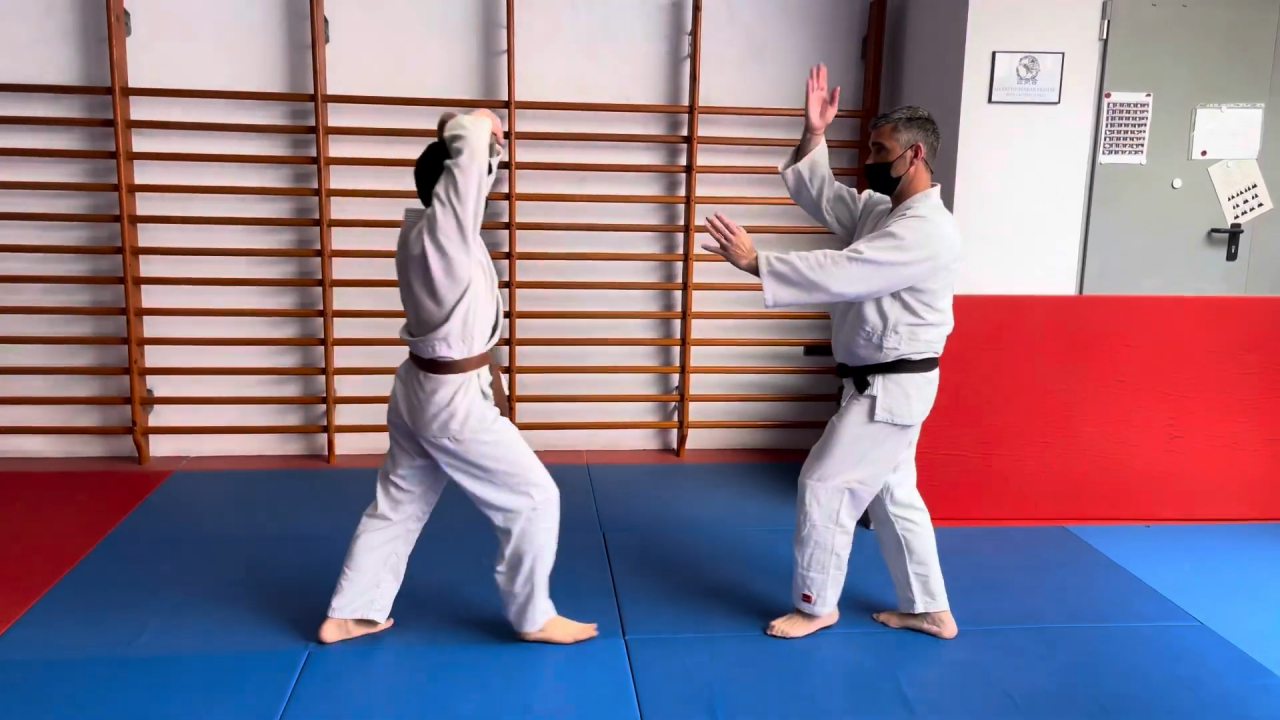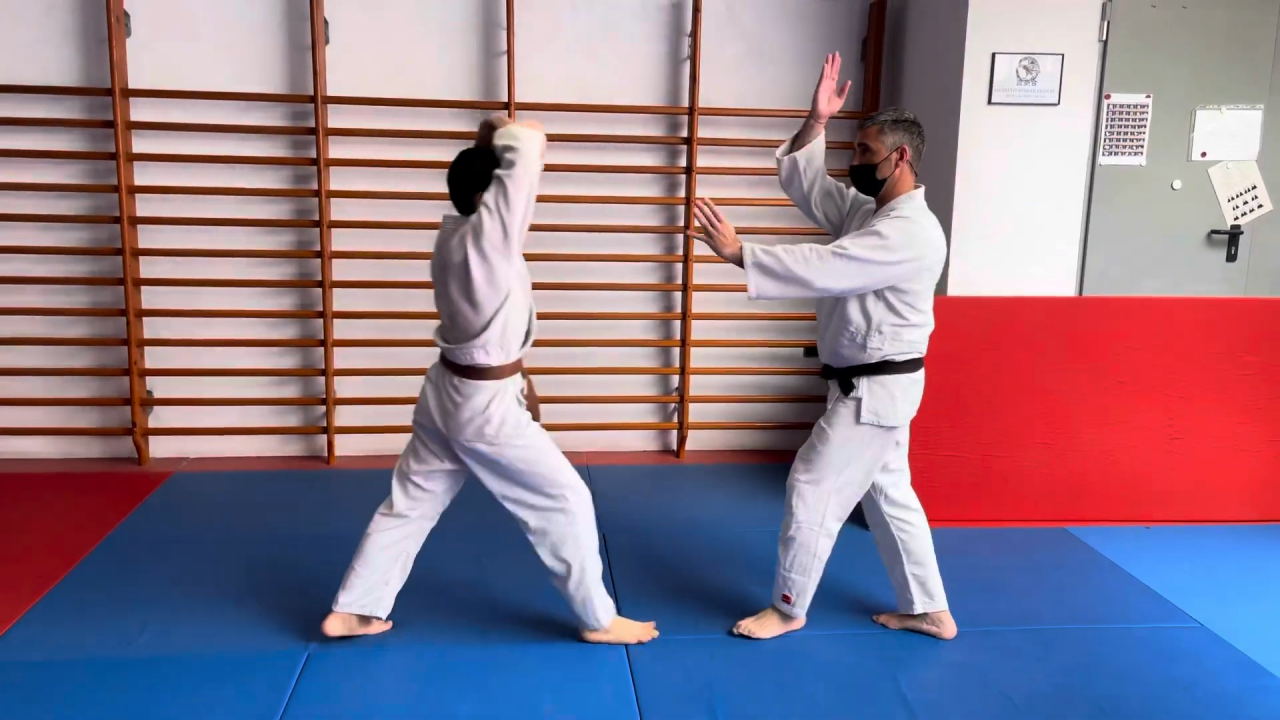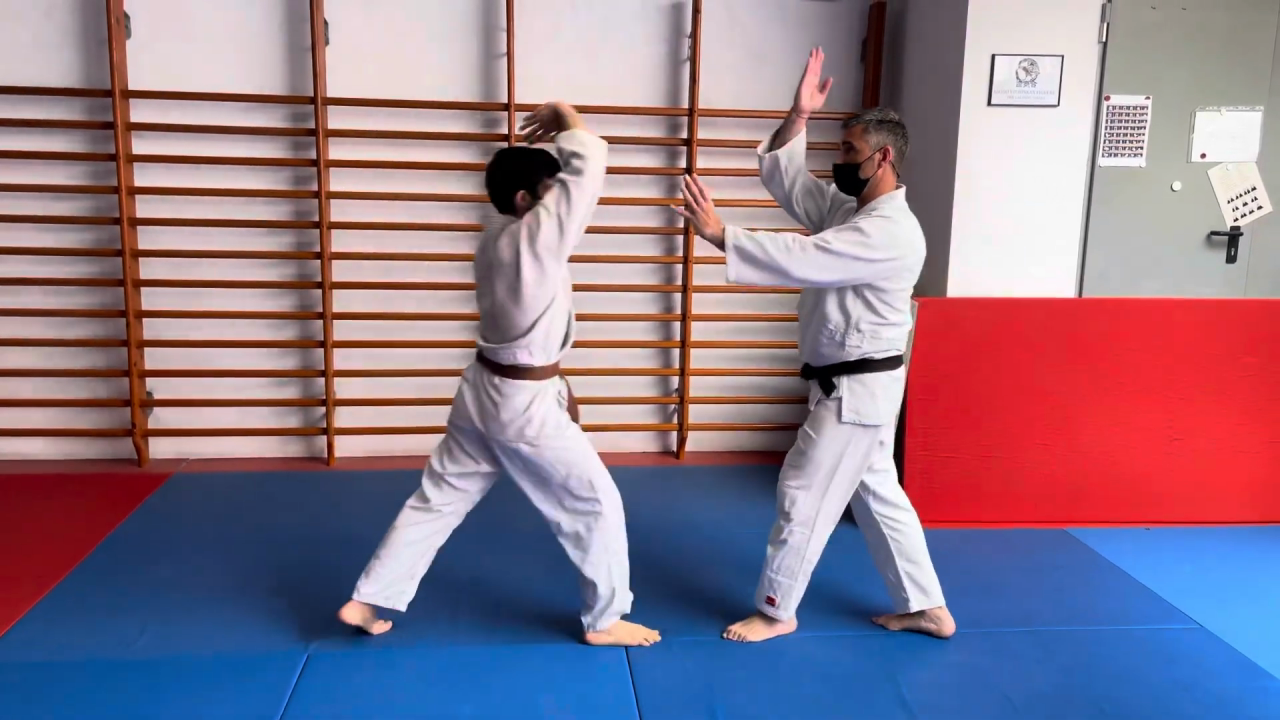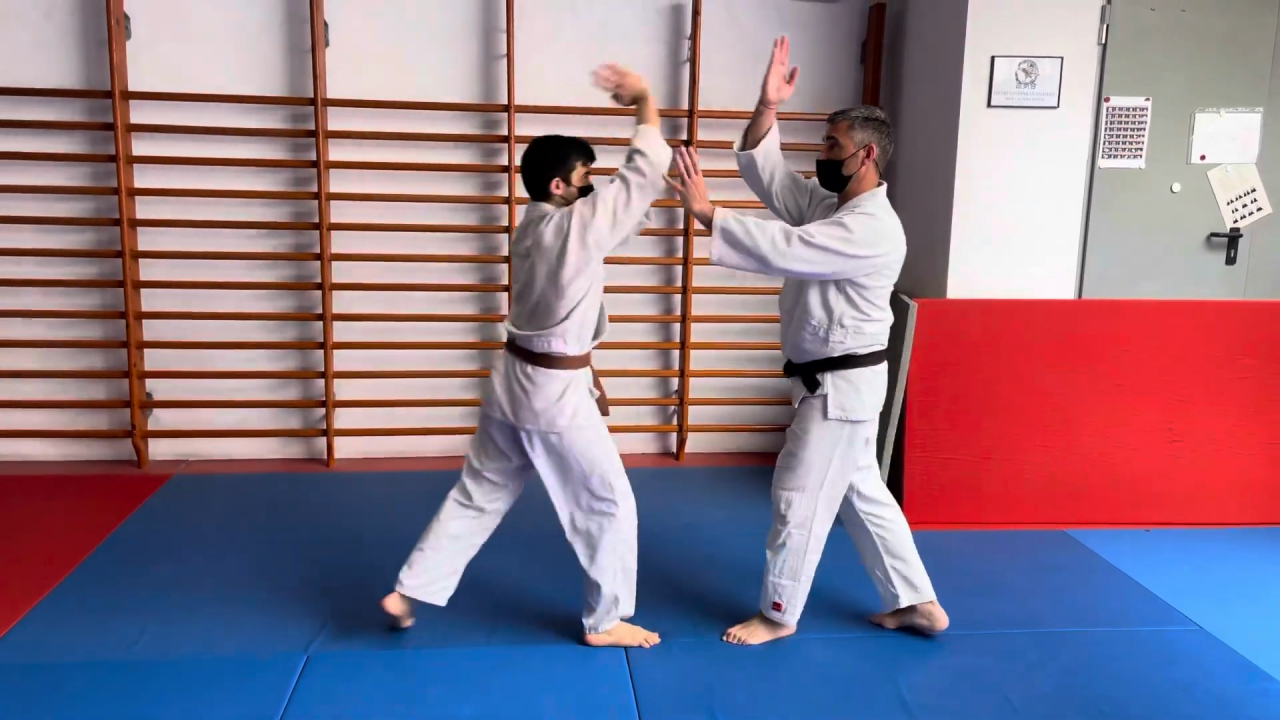
dt=0.1s
person 1, frame 1
left shoulder: (927, 231)
right shoulder: (879, 210)
left elbow: (838, 274)
right elbow: (814, 192)
left wrist: (754, 262)
right wrist: (815, 130)
left hip: (893, 388)
right hip: (880, 384)
left knee: (824, 486)
right knee: (893, 495)
left ankle: (815, 604)
right ankle: (930, 609)
person 1, frame 2
left shoulder: (910, 232)
right shoulder: (865, 209)
left elbow: (824, 268)
right elbow: (805, 182)
left wrist: (739, 253)
right wrist: (817, 121)
left hip: (877, 389)
right hip: (868, 384)
left knee: (813, 489)
right knee: (888, 496)
left ankle: (788, 607)
right ankle: (929, 610)
person 1, frame 3
left shoulder: (891, 233)
right shoulder: (845, 209)
left elbow: (798, 260)
right elbow: (786, 178)
left wrist: (719, 235)
right wrist: (797, 116)
left hip: (857, 389)
right hip: (852, 384)
left knee: (803, 496)
right knee: (878, 494)
left ankle: (775, 611)
right ankle: (926, 607)
person 1, frame 4
left shoulder: (872, 229)
right shoulder: (827, 203)
left elbow: (783, 249)
right elbow: (765, 172)
left wrist: (708, 216)
right wrist: (768, 106)
left hip: (840, 385)
right hip: (835, 381)
left knee: (799, 498)
right knee: (862, 492)
left ankle: (778, 614)
right ankle: (917, 603)
person 2, frame 1
left shoulder: (419, 228)
right shoulder: (442, 231)
left elbow: (474, 153)
right elbow: (469, 146)
left wrist: (477, 132)
right wrist: (461, 128)
left hip: (421, 390)
right hip: (456, 399)
left knee: (396, 505)
right knee: (532, 499)
left ankle: (347, 614)
right ankle: (535, 616)
person 2, frame 2
left shoulder: (455, 234)
right shoulder: (483, 236)
left elbow: (509, 166)
right elbow: (520, 163)
left wrist: (502, 135)
right wrist: (504, 131)
left hip: (450, 394)
right hip: (489, 404)
left knee: (410, 504)
right knee: (566, 504)
left ankle: (350, 611)
right ankle: (597, 617)
person 2, frame 3
left shoulder: (497, 235)
right shoulder: (536, 237)
left elbow: (564, 184)
right elbow: (587, 170)
left wrist: (552, 126)
right wrist: (563, 117)
left hip: (483, 393)
right hip: (528, 404)
left knee: (435, 501)
right knee: (597, 506)
left ankle: (369, 600)
right ankle: (603, 621)
person 2, frame 4
left shoulder: (532, 228)
right shoulder: (577, 228)
left elbow: (625, 190)
right elbow: (643, 172)
right wrist: (644, 100)
left hip: (514, 383)
right hip: (559, 394)
left knee: (477, 496)
right knee: (608, 504)
left ankle: (408, 590)
right ankle: (606, 620)
